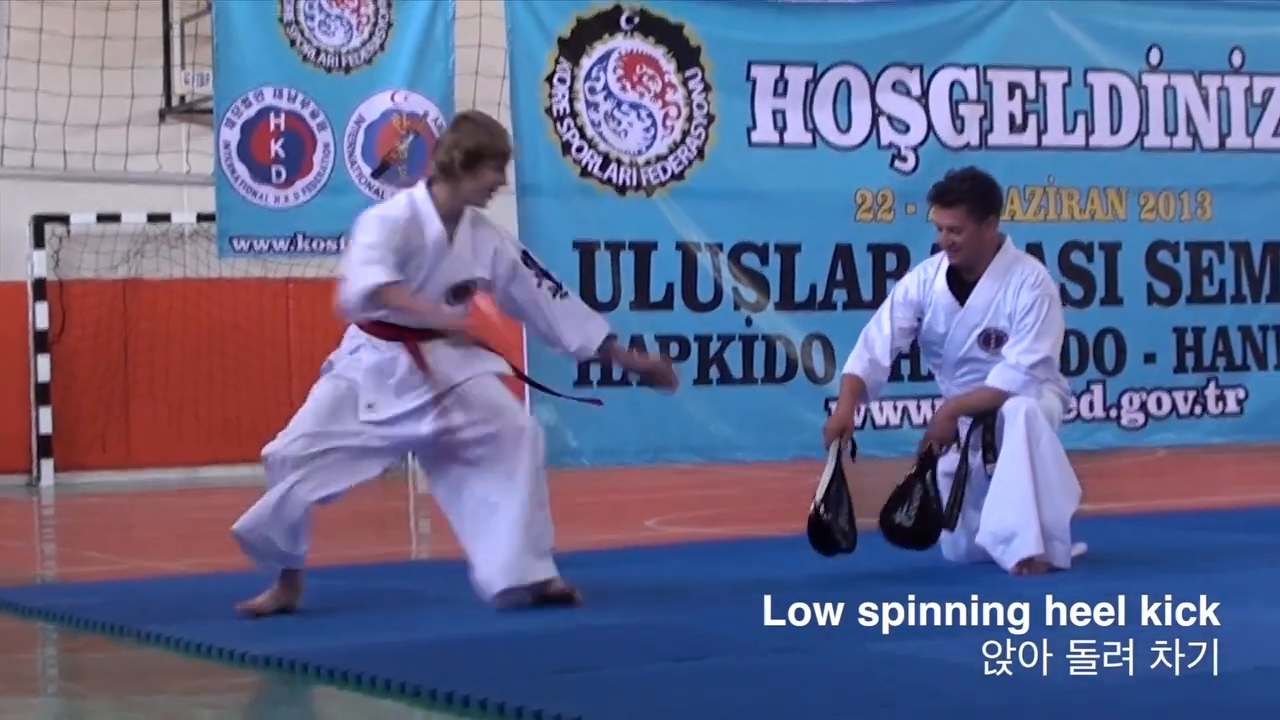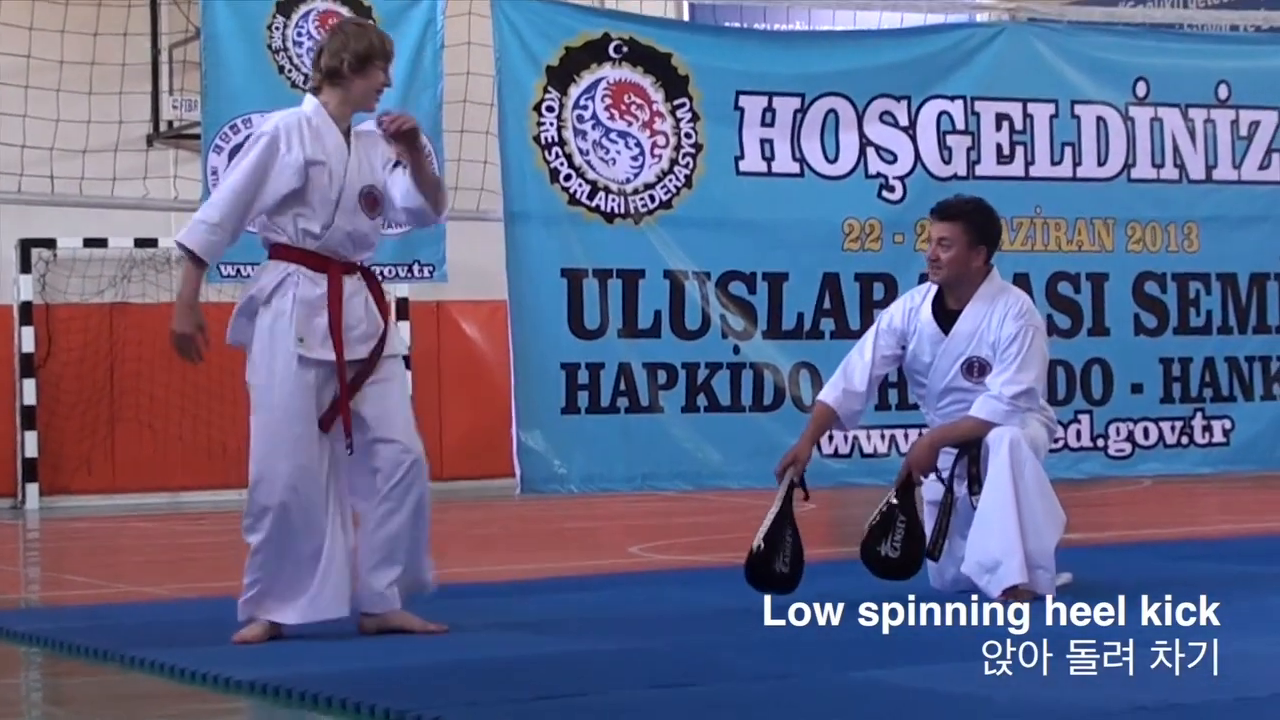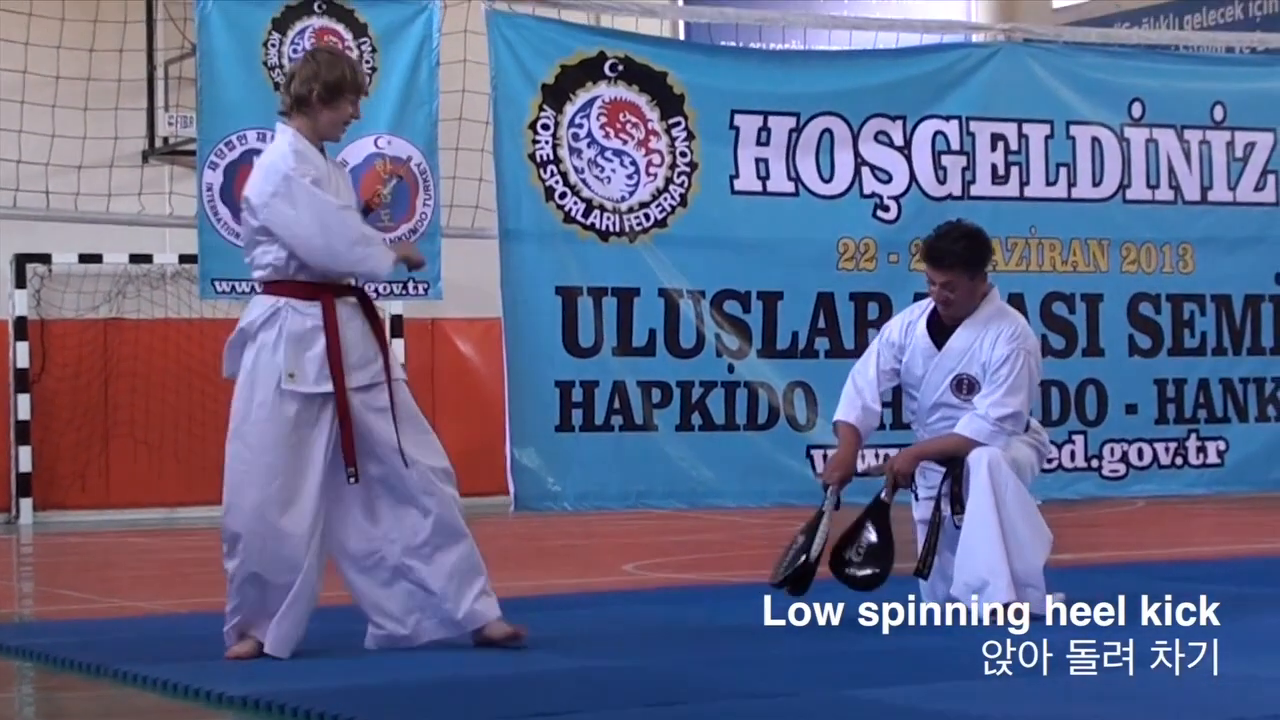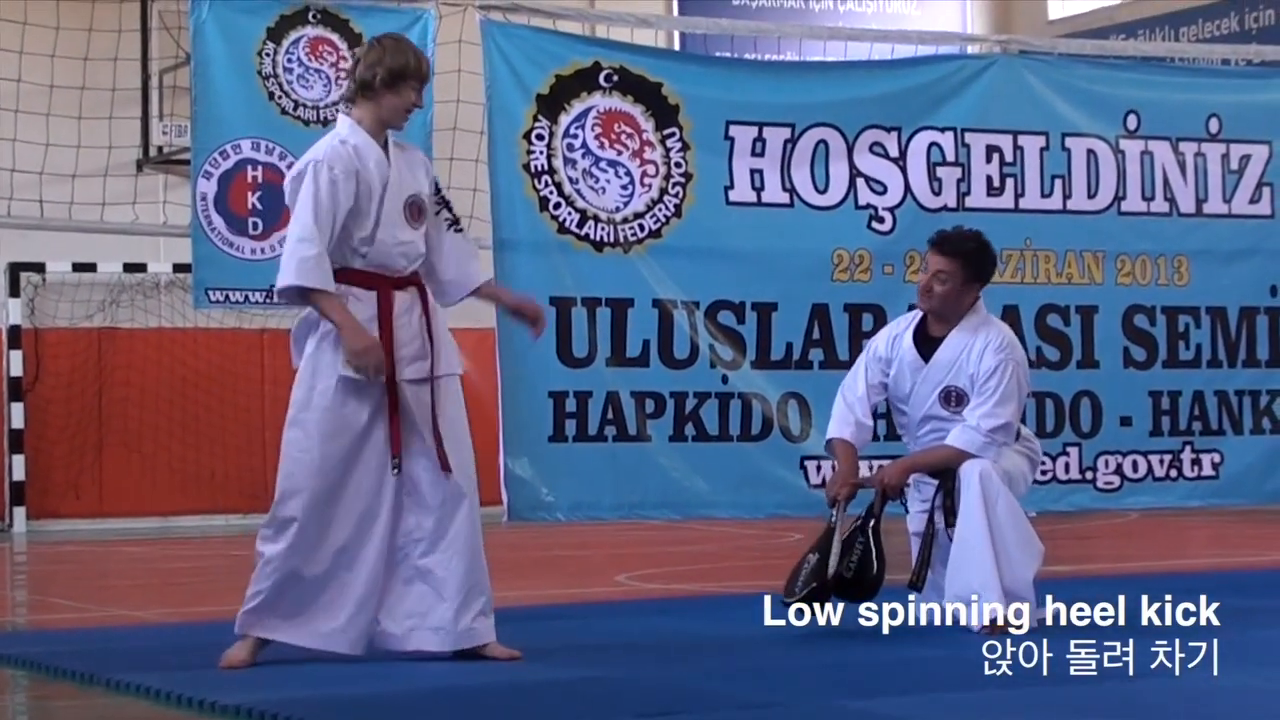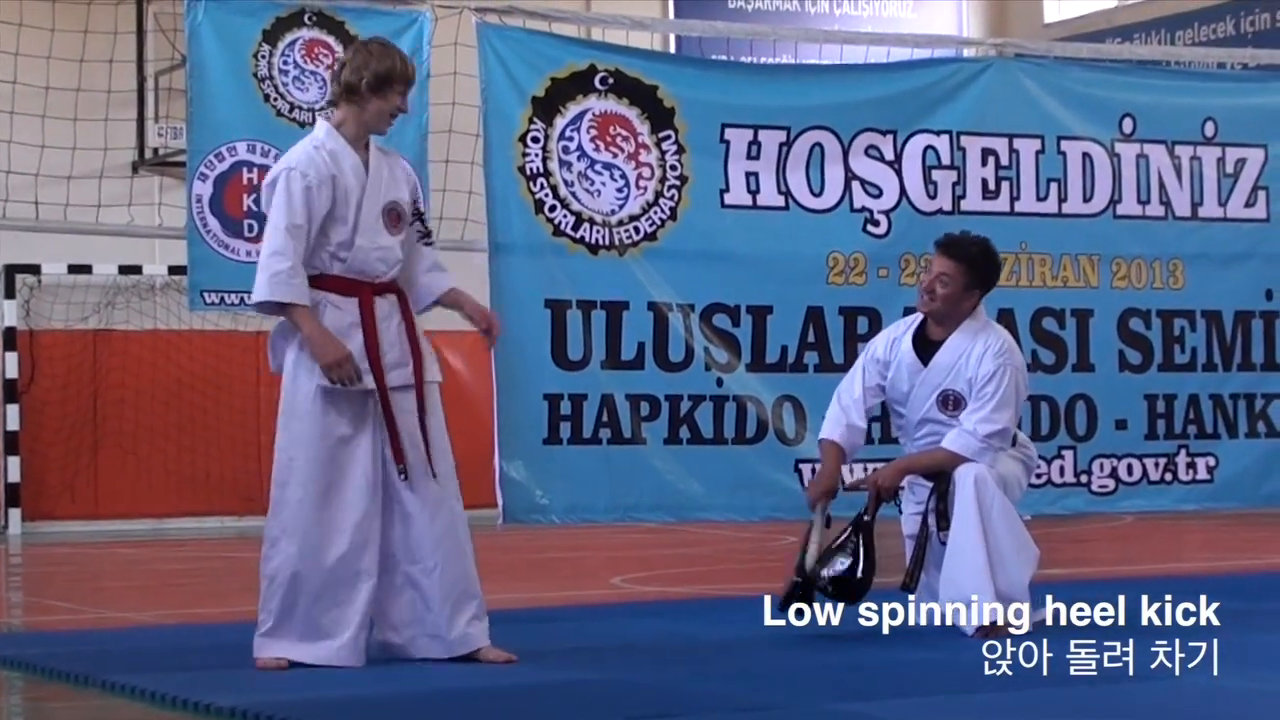
dt=0.5s
person 1, frame 1
left shoulder: (488, 239)
right shoulder: (390, 219)
left elbow: (547, 303)
right elbow: (364, 280)
left wrist: (628, 357)
right wrist: (426, 308)
left hip: (444, 361)
right hip: (372, 364)
left knee: (513, 438)
right knee: (295, 456)
left ankle: (529, 574)
right ankle: (286, 579)
person 1, frame 2
left shoulder: (372, 147)
right shoulder: (284, 133)
left elbow: (426, 207)
right elbow: (220, 215)
left wrist: (415, 149)
right wrist: (186, 305)
left hip: (357, 310)
right hip: (293, 307)
left knee: (396, 457)
right knee: (288, 470)
left ankle: (380, 602)
right ankle: (271, 608)
person 1, frame 3
left shoulder: (324, 167)
right shoulder: (281, 171)
right elbow: (347, 249)
right wrist: (400, 254)
left hip: (347, 336)
right hip: (290, 344)
left knee: (418, 475)
right knee: (264, 497)
left ankle: (469, 612)
right ankle: (255, 626)
person 1, frame 4
left shoulder: (413, 162)
right shoulder: (331, 159)
left elbow: (444, 248)
right elbow: (304, 257)
left wrist: (504, 298)
right wrist: (352, 328)
left hip: (415, 327)
right hip: (350, 334)
left knee: (444, 481)
right knee: (314, 487)
left ankle: (458, 626)
right ankle: (261, 626)
person 1, frame 5
left shoulder: (394, 167)
right shoulder: (308, 163)
right elbow: (280, 264)
left wrist: (465, 305)
right wrist: (320, 339)
left hip: (393, 337)
right hip: (329, 335)
left knee: (425, 488)
right knee: (312, 496)
left ankle: (456, 631)
right ankle: (291, 638)
person 2, frame 1
left shoulder: (1029, 280)
right shoulder: (923, 280)
left elbow: (1026, 373)
right elbow: (874, 348)
left wrist: (951, 409)
right wrist: (847, 407)
left hip: (1027, 400)
right hip: (963, 421)
left knee: (1022, 413)
right knee: (963, 550)
left ankle: (1037, 543)
person 2, frame 2
left shoulder: (1015, 311)
right shoulder: (910, 309)
left elbow: (1010, 403)
right elbow: (855, 376)
left wrist: (932, 440)
right wrist: (808, 439)
left hip: (1013, 428)
right hip: (947, 450)
left knee: (1006, 444)
right knee: (950, 579)
left ankle: (1019, 574)
person 2, frame 3
left shoulder: (1010, 335)
right shoulder: (908, 323)
left elbow: (995, 425)
right elbow: (863, 387)
left wrist: (916, 452)
right wrist: (848, 449)
left hip: (1005, 449)
right hip: (937, 470)
left knee: (983, 463)
right knee: (943, 598)
left ankle: (1013, 594)
person 2, frame 4
left shoulder: (996, 345)
right shoulder: (895, 337)
left elbow: (985, 437)
right elbow: (852, 402)
left wrist: (906, 465)
right wrist: (847, 467)
left hip: (998, 459)
right hip: (929, 480)
left knee: (976, 476)
right knee: (939, 609)
left ankle: (1003, 604)
person 2, frame 5
left shoulder: (994, 349)
right shoulder: (893, 339)
left elbow: (980, 441)
right elbow: (849, 405)
left wrist: (898, 467)
right wrist: (830, 467)
left hip: (990, 464)
right hip: (922, 485)
left knee: (972, 478)
left ankle: (1000, 607)
